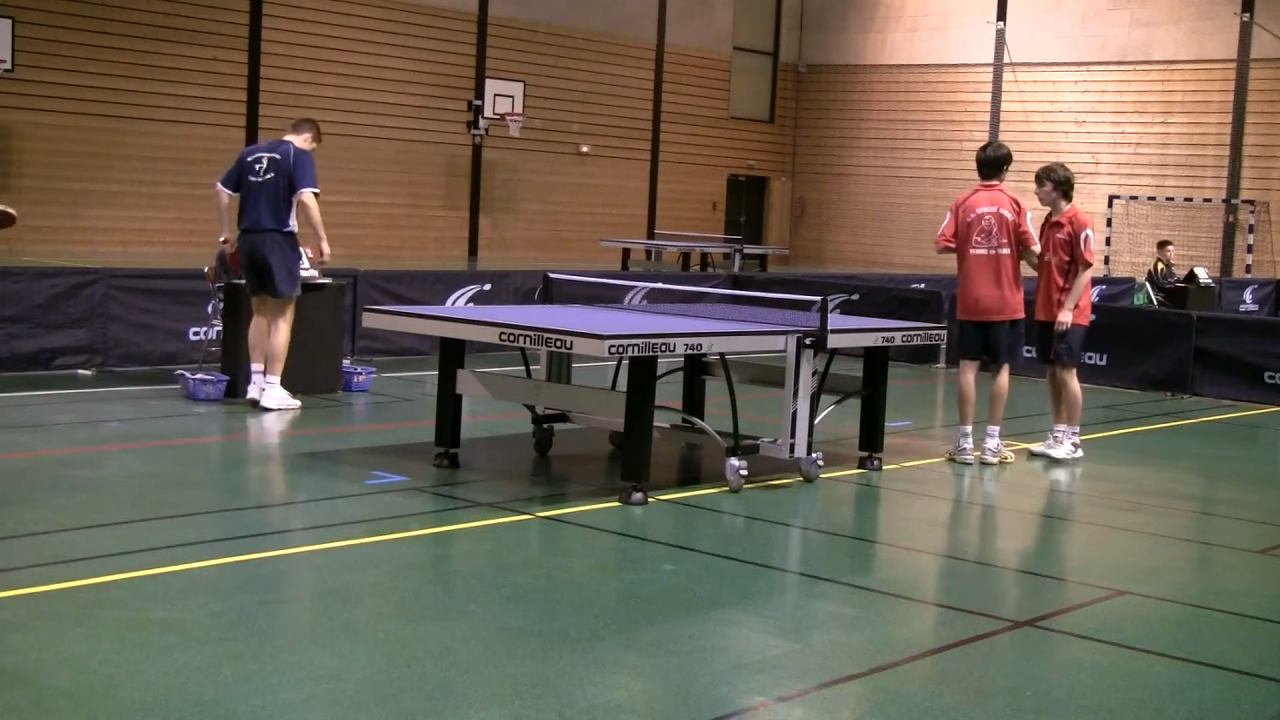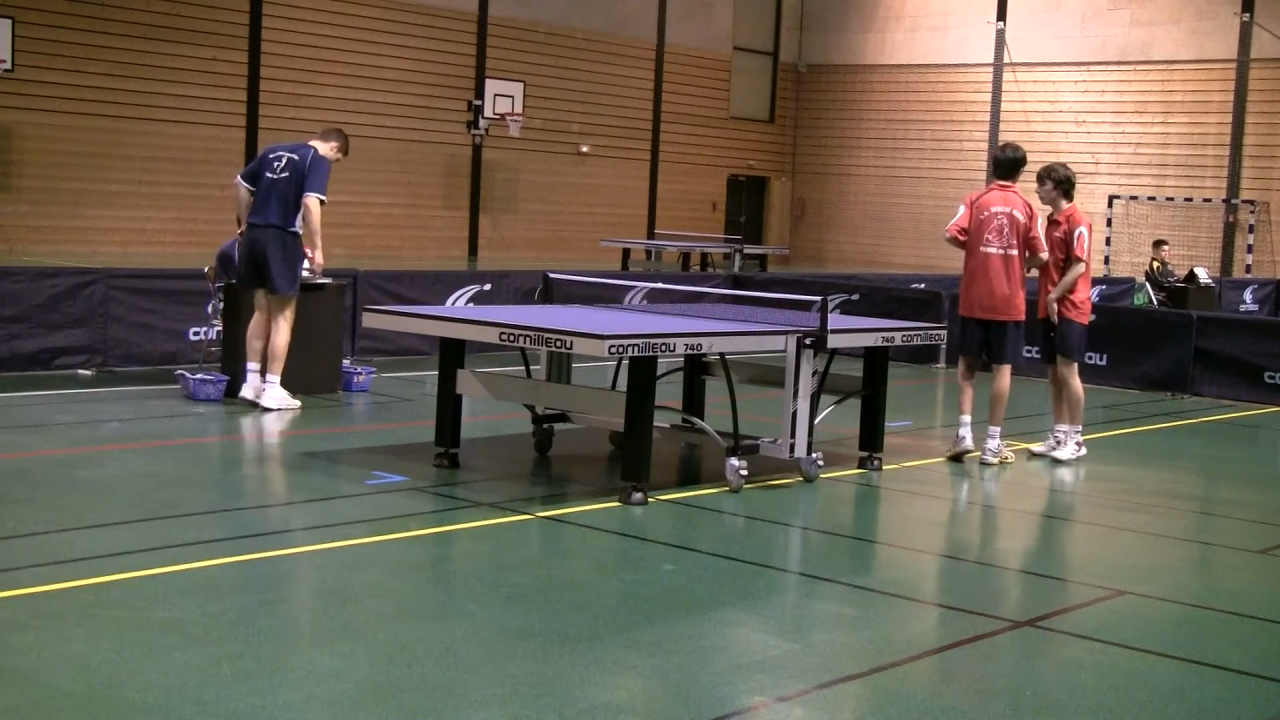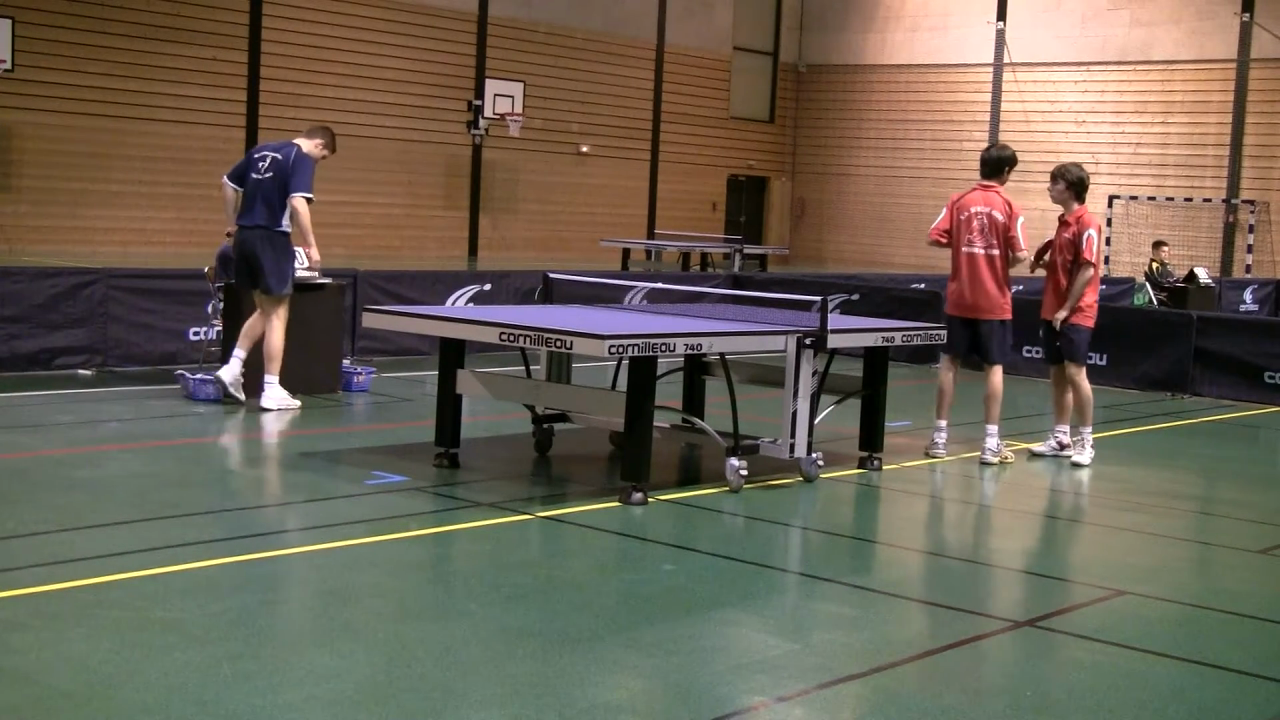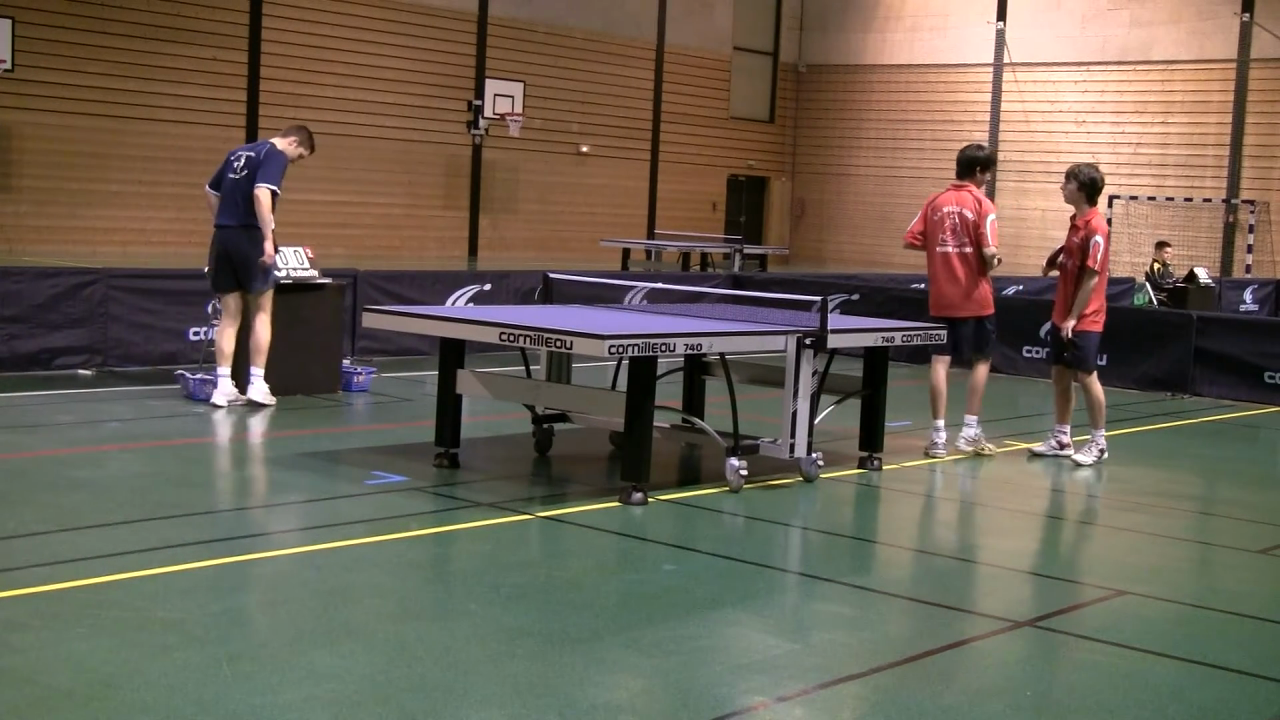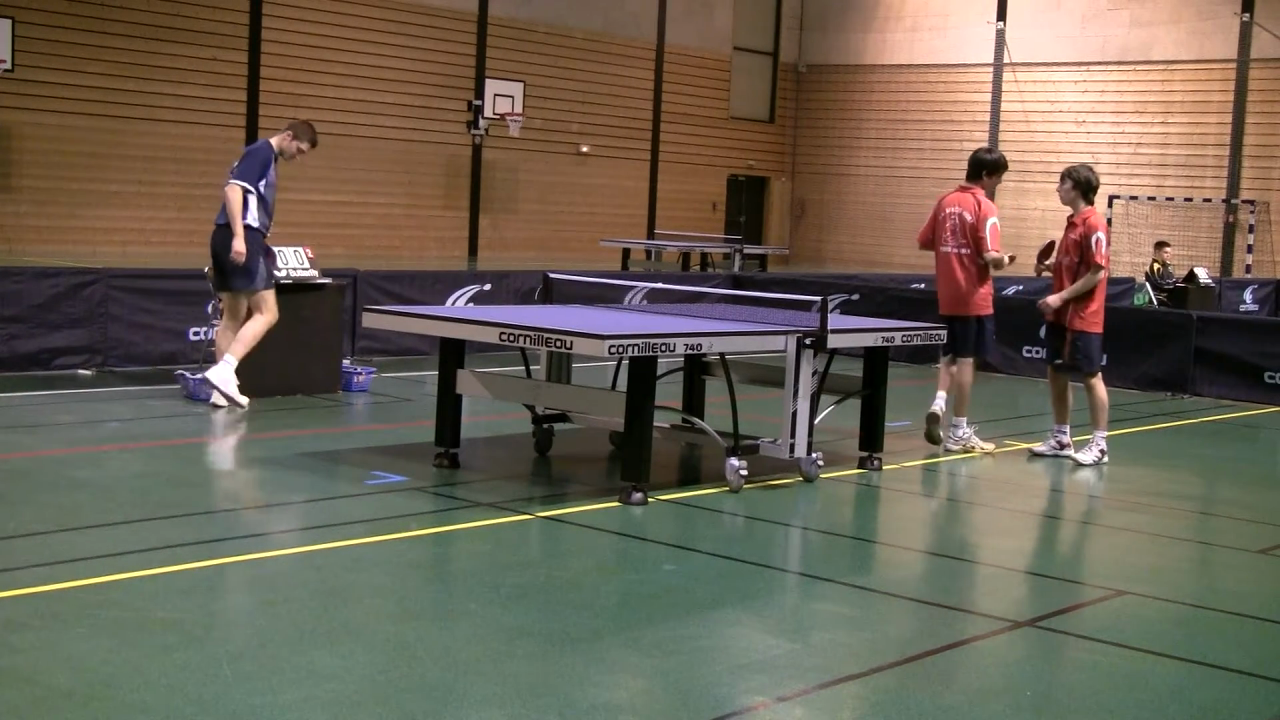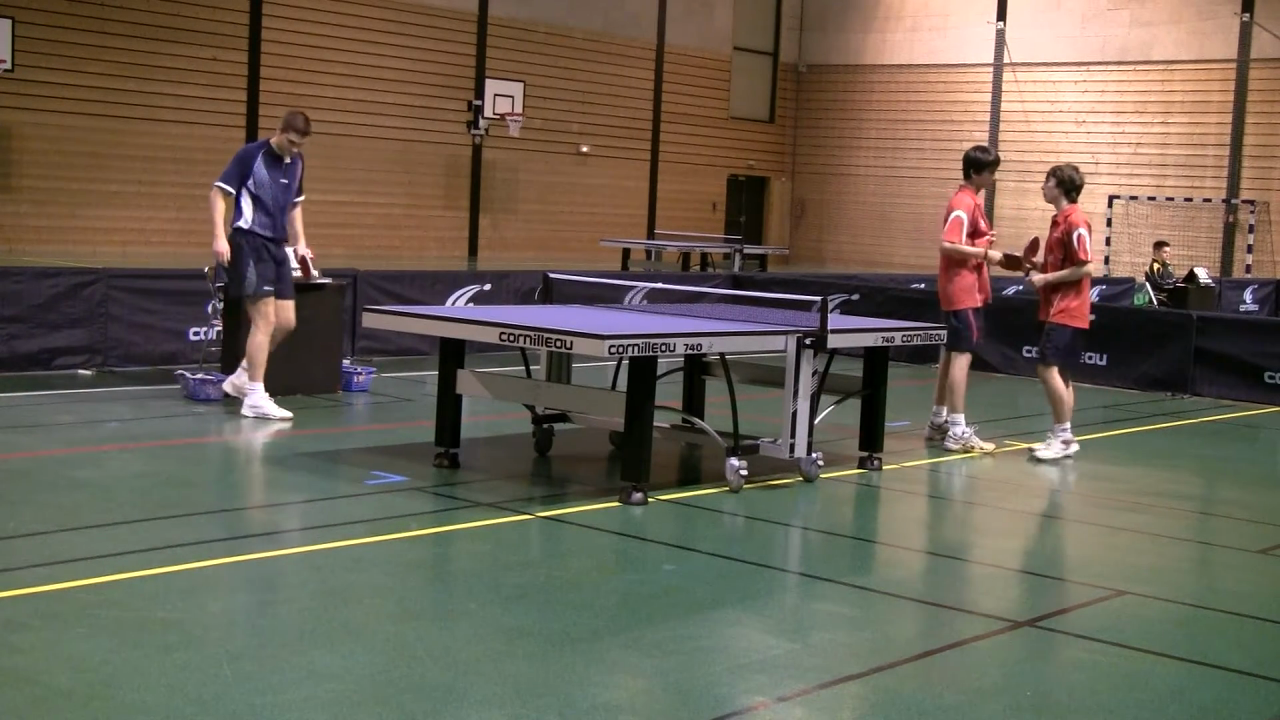
dt=0.5s
person 1, frame 1
left shoulder: (962, 204)
right shoulder: (1015, 204)
left elbow: (942, 245)
right elbow: (1033, 249)
right wrist: (1016, 254)
left hip: (971, 301)
right hip: (1006, 302)
left knee: (968, 367)
right knee: (1002, 369)
left ankle: (965, 443)
right ankle: (992, 443)
person 1, frame 2
left shoulder: (975, 201)
right shoulder: (1026, 208)
left elbow: (952, 235)
right elbow: (1041, 256)
left wrist: (975, 246)
left hip: (974, 299)
right hip: (1008, 303)
left knee: (967, 365)
right knee: (1002, 369)
left ankle: (964, 432)
right ankle: (992, 444)
person 1, frame 3
left shoulder: (958, 201)
right shoulder: (1009, 207)
left elbow: (935, 238)
right elbow: (1020, 255)
right wrist: (1003, 261)
left hip: (959, 299)
right hip: (994, 302)
left knee: (949, 363)
right knee: (994, 368)
left ankle: (939, 436)
right ankle: (991, 443)
person 1, frame 4
left shoulder: (935, 202)
right shoulder: (983, 204)
left elbow: (911, 241)
right elbow: (989, 251)
right wrist: (992, 263)
left hip: (942, 298)
right hip: (974, 298)
left knee: (941, 361)
right knee: (980, 361)
left ankle: (938, 437)
right ankle: (969, 430)
person 1, frame 5
left shoulder: (944, 202)
right shoulder: (985, 208)
left elbow: (924, 243)
right elbow: (989, 256)
right wrist: (1003, 261)
left hip: (947, 296)
right hip: (974, 296)
left knee: (951, 356)
right knee: (966, 360)
left ankle: (938, 403)
right ankle: (959, 433)
person 1, frame 6
left shoulder: (968, 201)
right shoulder: (964, 203)
right elbow: (948, 245)
left wrist: (984, 244)
right wrist: (986, 253)
left hip: (966, 290)
right hip: (963, 291)
left knee: (952, 353)
right knee: (962, 355)
left ankle: (939, 421)
right ankle: (959, 431)
person 2, frame 1
left shoulder: (1080, 223)
right shoulder: (1047, 223)
left elbow: (1086, 270)
left wrist: (1068, 308)
left hip: (1069, 313)
right hip: (1045, 311)
left knee: (1066, 372)
right knee: (1053, 373)
left ankle: (1073, 440)
right ankle: (1057, 435)
person 2, frame 2
left shoulder: (1077, 221)
right shoulder: (1052, 221)
left elbow: (1079, 266)
left wrist: (1054, 296)
right wrist: (1035, 269)
left hip: (1070, 308)
right hip: (1050, 308)
left knee: (1068, 371)
right knee: (1054, 373)
left ankle: (1075, 439)
right ankle: (1059, 436)
person 2, frame 3
left shoulder: (1087, 223)
right shoulder: (1063, 222)
left elbow: (1087, 270)
left wrist: (1067, 308)
right wrist: (1042, 262)
left hip: (1076, 312)
right hip: (1054, 311)
left knee: (1075, 372)
right knee: (1057, 374)
left ankle: (1086, 440)
right ankle: (1061, 438)
person 2, frame 4
left shoulder: (1096, 227)
right shoulder: (1076, 222)
left elbow: (1091, 277)
left wrist: (1074, 317)
right wrist: (1055, 265)
left hip: (1084, 318)
right hip: (1063, 314)
left knee: (1085, 377)
right knee: (1060, 376)
left ankle: (1098, 443)
right ankle: (1061, 439)
person 2, frame 5
left shoulder: (1094, 225)
right shoulder: (1072, 222)
left elbow: (1097, 273)
left wrist: (1061, 298)
right wrist: (1050, 267)
left hip: (1083, 318)
right hip: (1060, 316)
left knee: (1091, 378)
right knee: (1056, 375)
left ankle: (1099, 444)
right ankle: (1060, 438)
person 2, frame 6
left shoulder: (1075, 221)
right shoulder: (1059, 221)
left elbow: (1085, 268)
left wrist: (1045, 277)
right wrist: (1040, 267)
left hip: (1066, 312)
right hip: (1055, 310)
left knee: (1048, 370)
right knee: (1060, 373)
left ankle: (1062, 436)
right ankle: (1062, 436)
person 3, frame 1
left shoulder: (250, 153)
right shoulder: (299, 156)
left elbow: (222, 192)
right elbow: (306, 199)
left wrist: (227, 233)
right wrist: (322, 239)
left hip: (248, 241)
right hip: (278, 241)
left knee: (261, 313)
right knee: (281, 318)
left ankle: (255, 384)
right ankle: (273, 390)
person 3, frame 2
left shoulder: (273, 152)
right shoulder: (318, 161)
left elbow: (241, 184)
right elbow: (310, 203)
left wrist: (246, 224)
right wrist: (317, 248)
left hip: (254, 236)
right hip: (281, 239)
left knee: (263, 312)
right knee: (282, 316)
left ankle: (252, 381)
right ankle: (273, 390)
person 3, frame 3
left shoulder: (260, 151)
right shoulder: (301, 159)
left elbow: (228, 184)
right elbow: (297, 203)
left wrist: (234, 224)
right wrist: (311, 245)
left hip: (245, 237)
right hip: (271, 240)
left knee: (264, 311)
right knee: (276, 316)
left ankle: (233, 368)
right ankle: (272, 390)
person 3, frame 4
left shoulder: (238, 153)
right shoulder: (275, 156)
left elbow: (212, 191)
right elbow: (261, 194)
right wrist: (268, 240)
left hip: (222, 237)
right hip: (249, 237)
left knee: (230, 316)
right knee: (261, 312)
left ankle: (224, 386)
right ankle: (257, 382)
person 3, frame 5
left shoulder: (261, 155)
right shoulder: (261, 153)
left elbow: (236, 193)
right elbow: (232, 189)
right wrist: (239, 237)
left hip: (225, 238)
right hip: (243, 241)
left knee: (232, 315)
right knee: (267, 313)
left ankle: (221, 386)
right ankle: (223, 371)
person 3, frame 6
left shoulder: (297, 163)
right shoulder: (251, 155)
right elbow: (219, 192)
left wrist: (300, 240)
right wrist: (220, 236)
left hip: (278, 247)
right hip: (251, 244)
left knee: (286, 323)
right knee: (263, 322)
left ankle: (241, 377)
right ankle: (255, 398)
